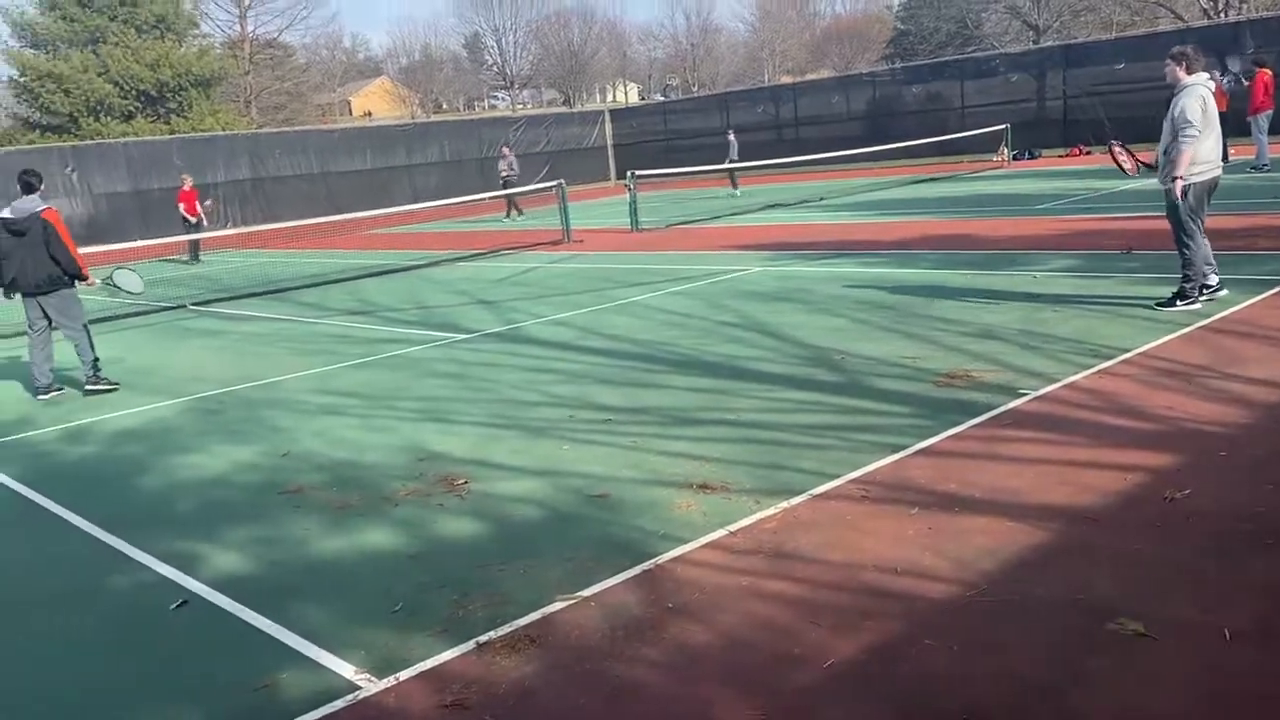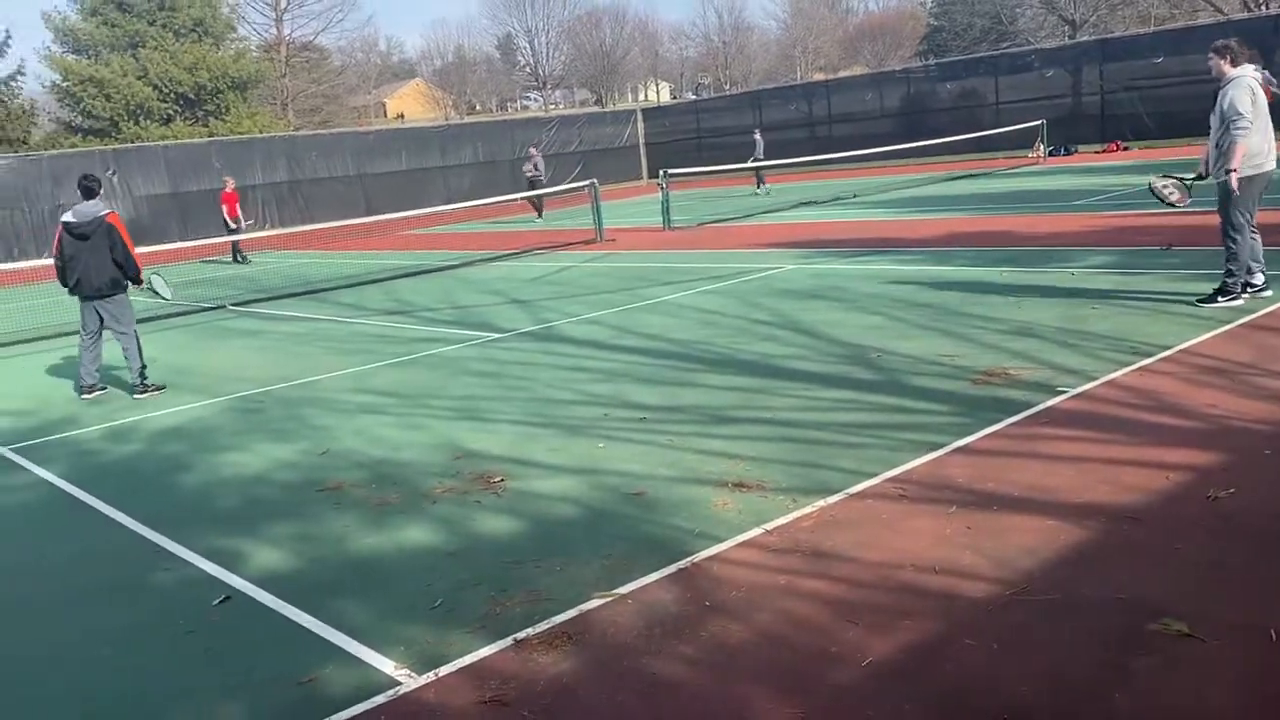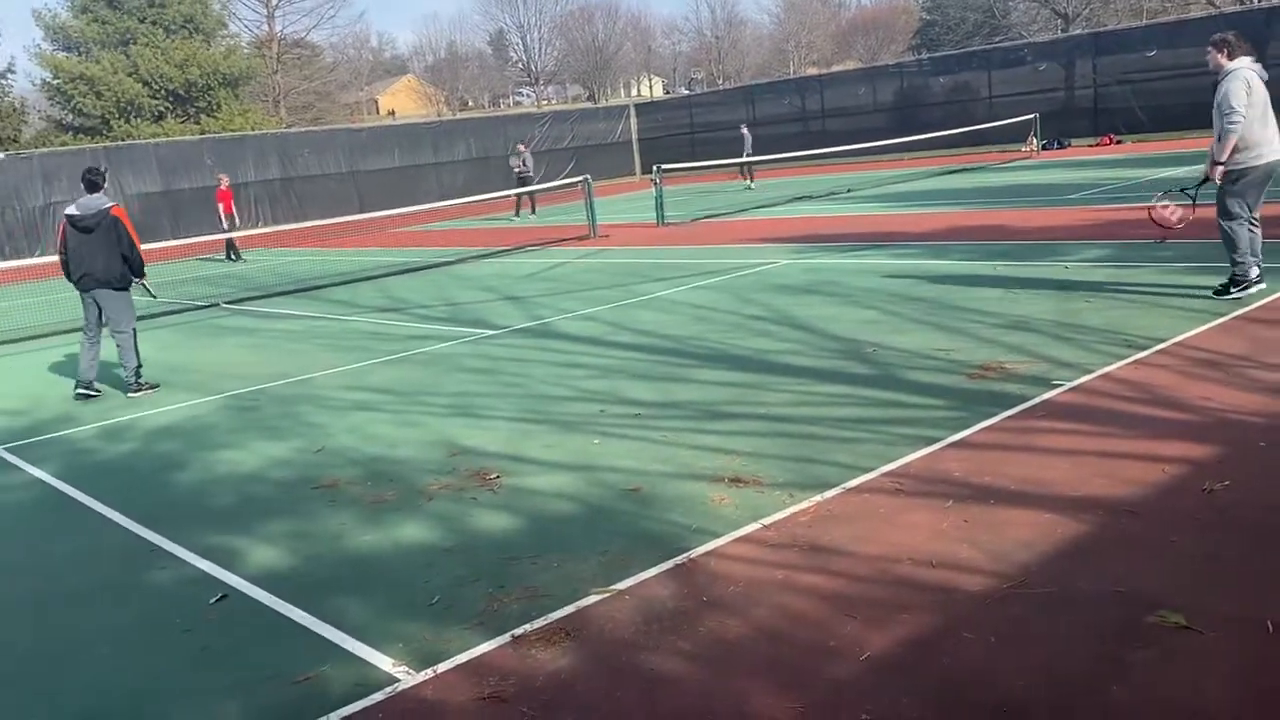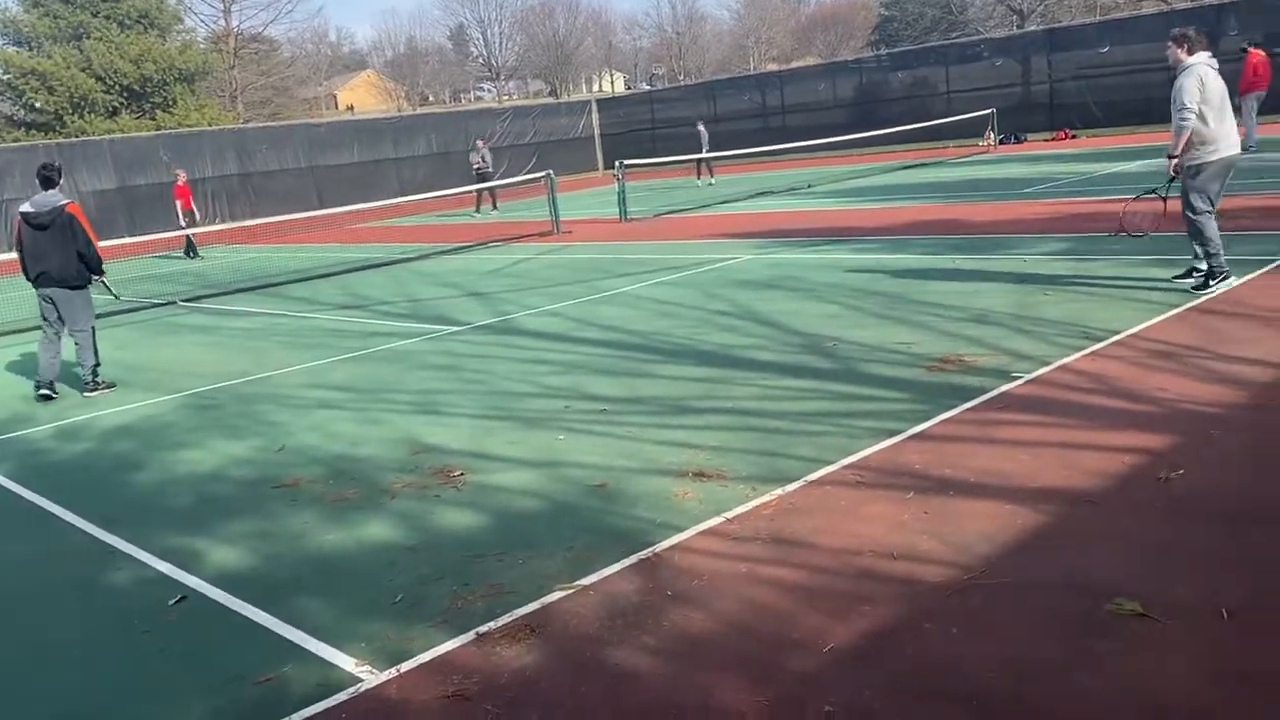
dt=0.2s
person 1, frame 1
left shoulder: (1191, 95)
right shoulder: (1192, 91)
left elbow: (1188, 139)
left wrist: (1177, 175)
right wrist: (1161, 156)
left hip: (1190, 178)
right hip: (1196, 175)
left knee: (1187, 234)
right knee: (1192, 232)
left ankle: (1189, 293)
right ankle: (1210, 281)
person 1, frame 2
left shoulder: (1239, 86)
right shoulder: (1236, 85)
left elbow: (1241, 131)
right elbow: (1226, 132)
left wrist: (1232, 168)
right wrist: (1208, 158)
left hip: (1243, 171)
right hip: (1250, 169)
left knee: (1234, 229)
right knee: (1244, 226)
left ankle: (1231, 289)
right ankle: (1256, 280)
person 1, frame 3
left shoulder: (1235, 79)
right shoulder: (1239, 77)
left elbow: (1234, 125)
left wrist: (1219, 161)
right wrist: (1213, 157)
left hip: (1247, 162)
left knee: (1230, 216)
right knee: (1246, 217)
left ankle: (1241, 278)
right ankle: (1252, 273)
person 1, frame 4
left shoulder: (1190, 75)
right shoulder: (1203, 71)
left elbow: (1185, 120)
left wrist: (1173, 154)
right wrist: (1179, 153)
left hip: (1207, 155)
right hip: (1221, 151)
left knee: (1196, 211)
right knee: (1201, 211)
left ankle: (1218, 270)
right ankle: (1202, 265)
person 2, frame 1
right shoulder: (47, 215)
right elbow: (65, 250)
right wrist: (83, 275)
left hip: (27, 288)
right hip: (55, 285)
left knee: (38, 334)
right knee: (78, 328)
left ankle: (43, 384)
right ankle: (92, 376)
person 2, frame 2
left shoulder: (65, 223)
right shoulder: (109, 219)
left elbow: (59, 259)
right elbow: (125, 254)
left wrist: (70, 283)
right wrist: (137, 278)
left hip: (84, 290)
right hip: (111, 289)
left knee: (89, 336)
right knee: (127, 334)
left ankle: (87, 384)
right ankle: (139, 383)
person 2, frame 3
left shoulder: (69, 216)
right shoulder: (114, 213)
left elbow: (63, 253)
right elbow: (131, 248)
left wrist: (75, 278)
right wrist: (139, 272)
left hip: (85, 285)
right hip: (114, 284)
left knee: (90, 333)
right knee: (124, 332)
left ankle: (84, 382)
right ankle: (134, 382)
person 2, frame 4
left shoulder: (25, 214)
right shoulder: (70, 210)
left elbow: (21, 251)
right elbow: (88, 246)
left wrist: (33, 277)
right wrist: (97, 271)
left hip: (43, 286)
right hip: (69, 281)
left knee: (50, 333)
right knee: (83, 330)
left ankle: (44, 382)
right ankle: (91, 381)
